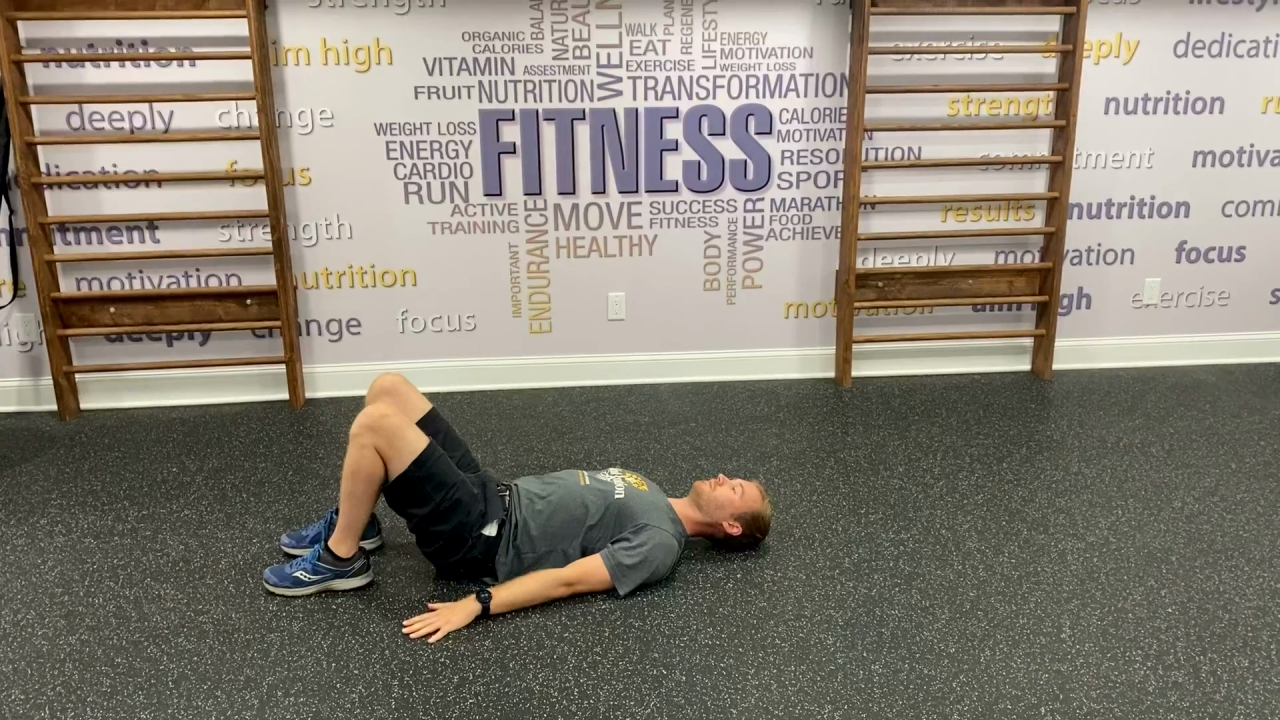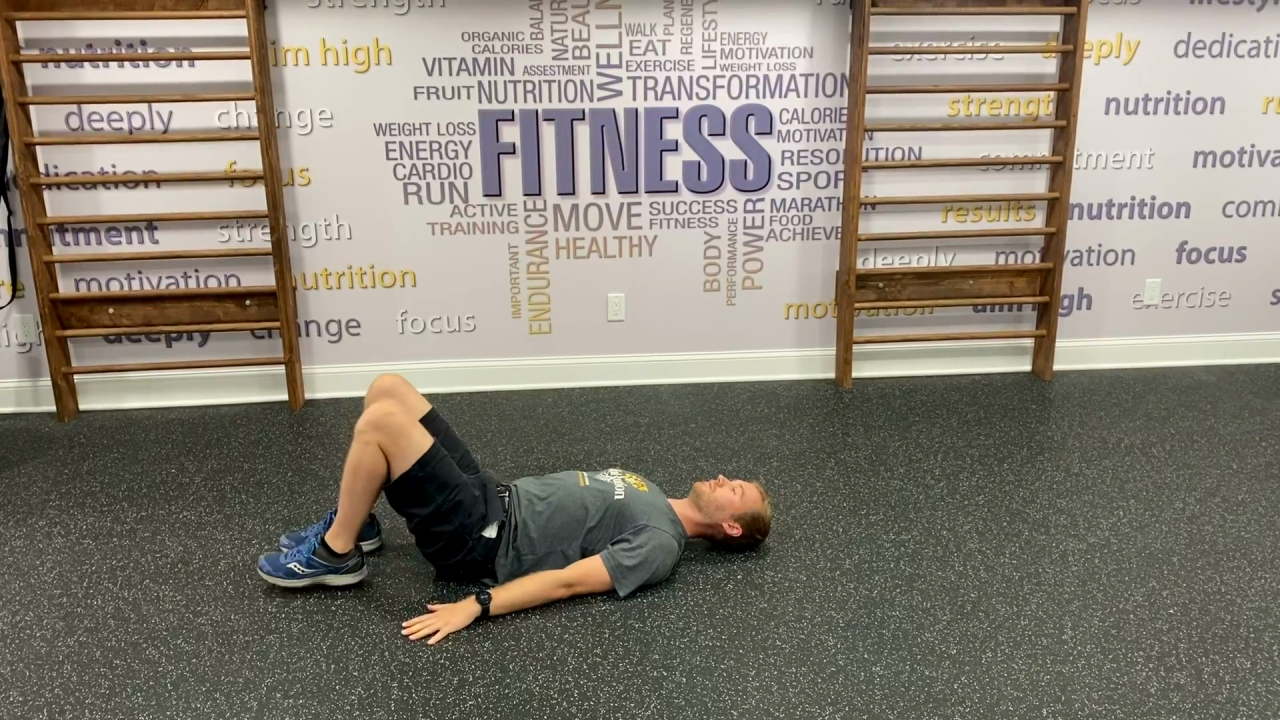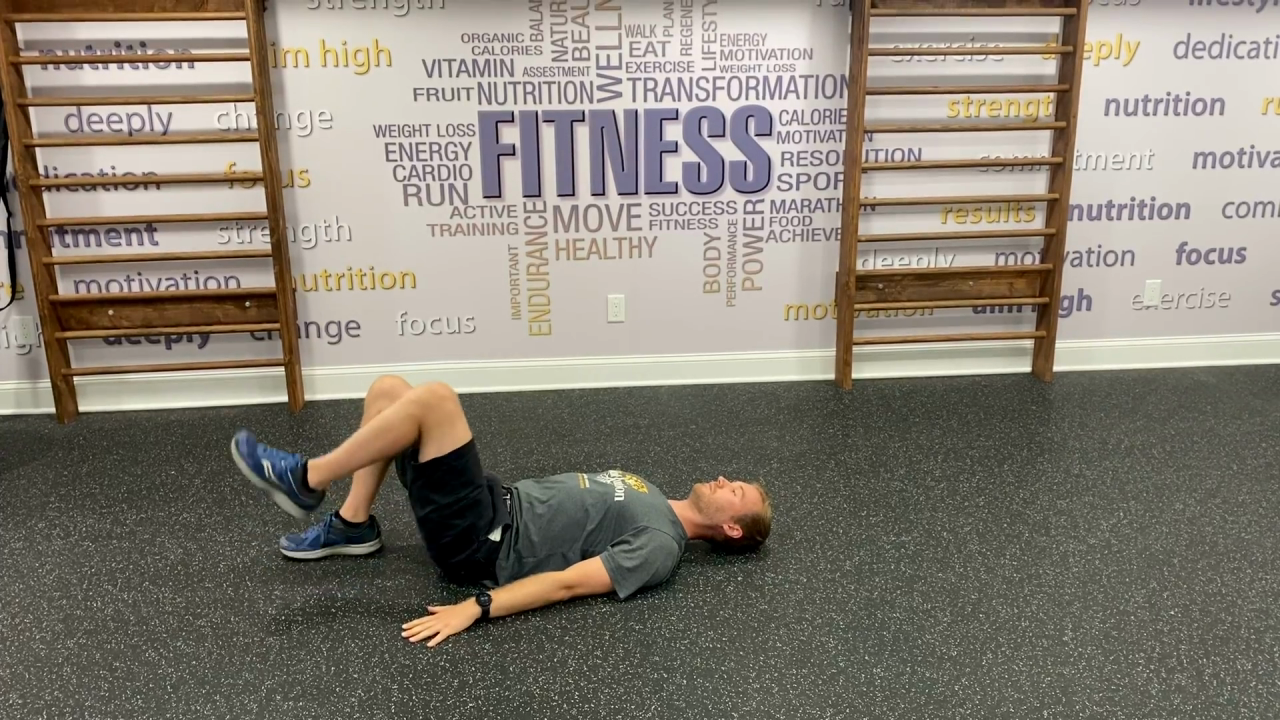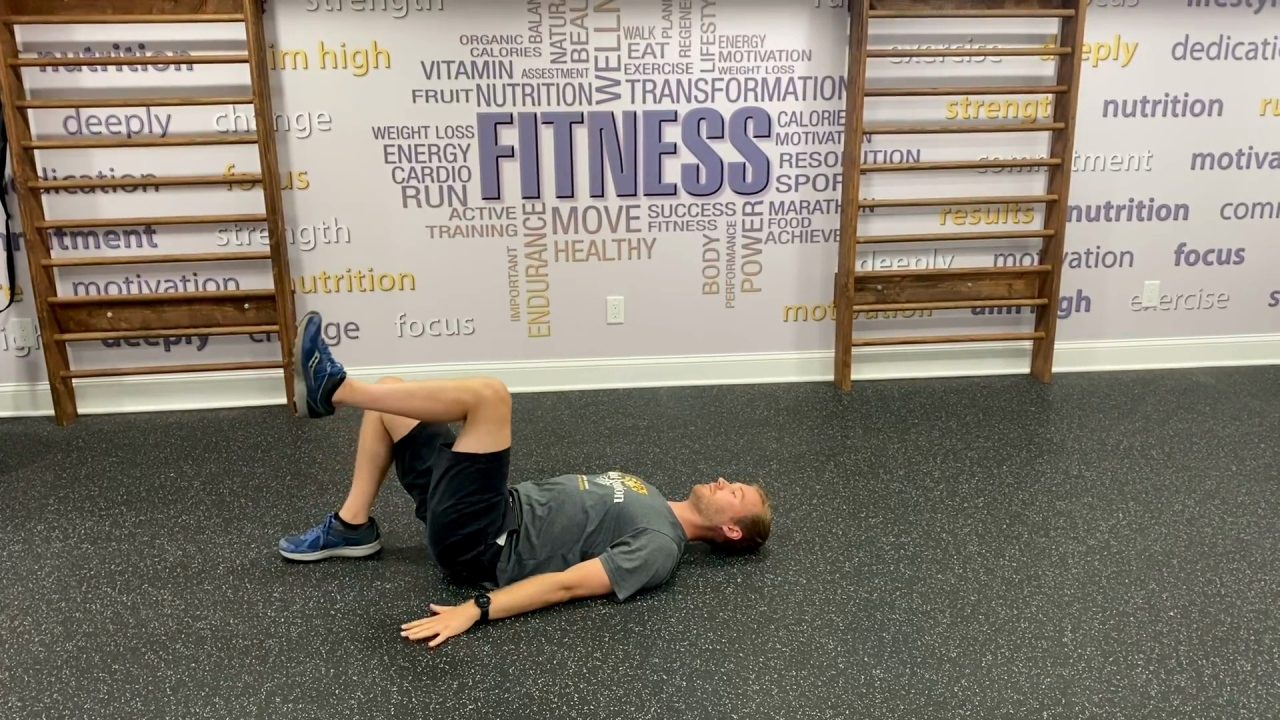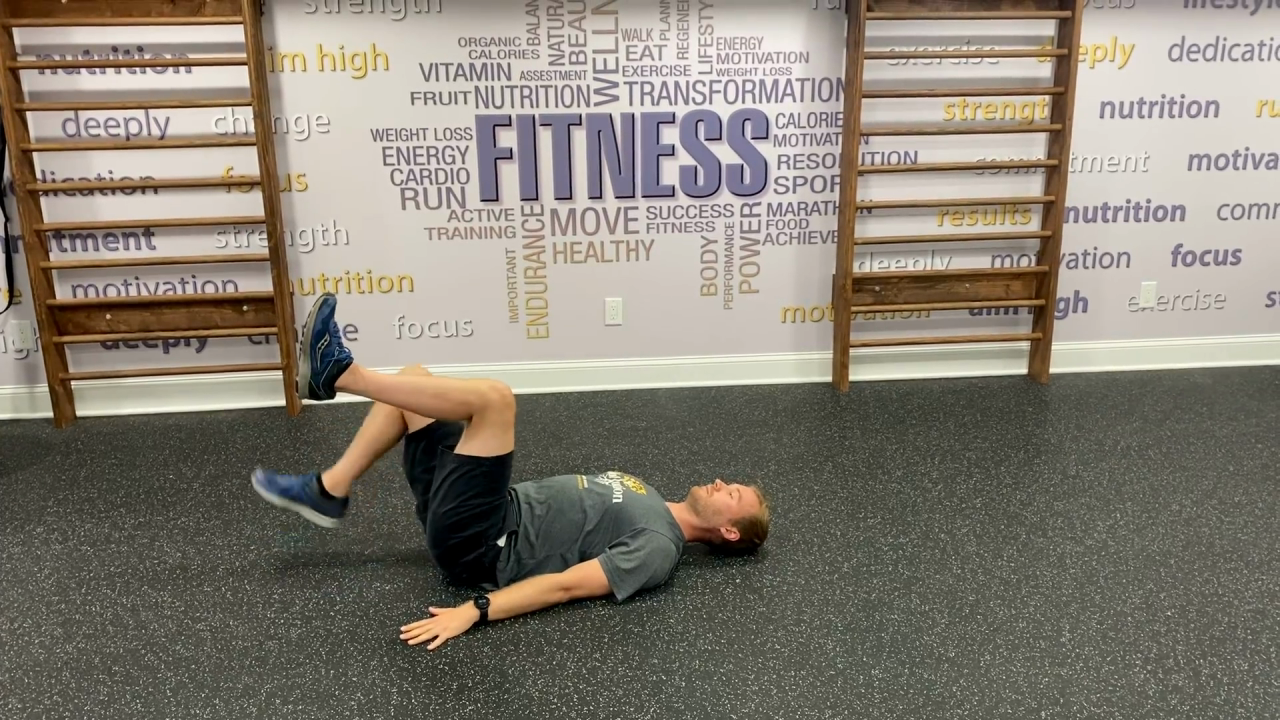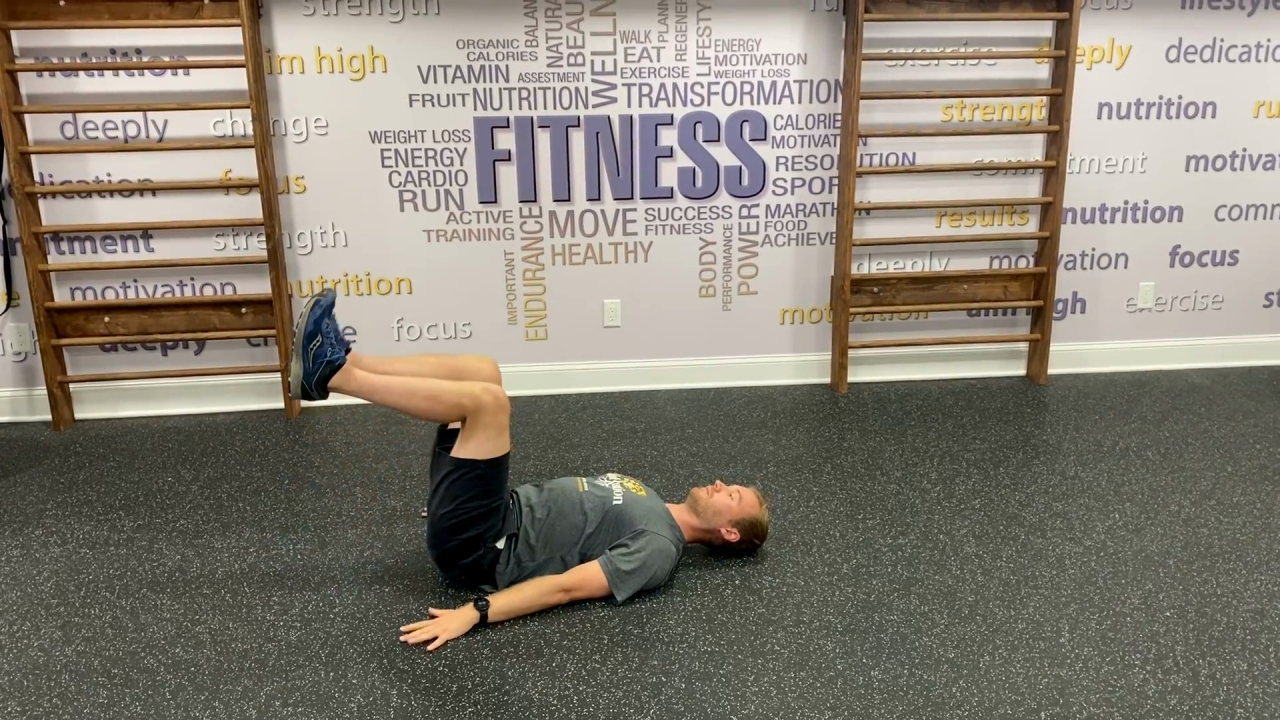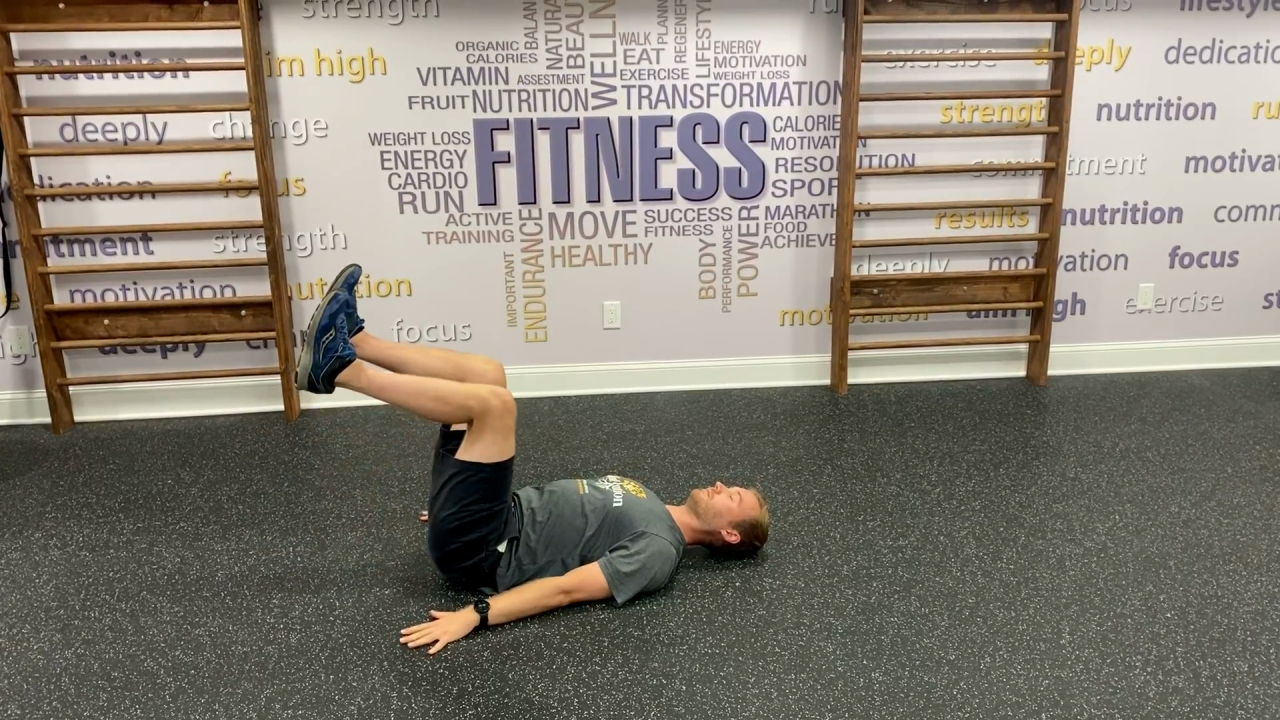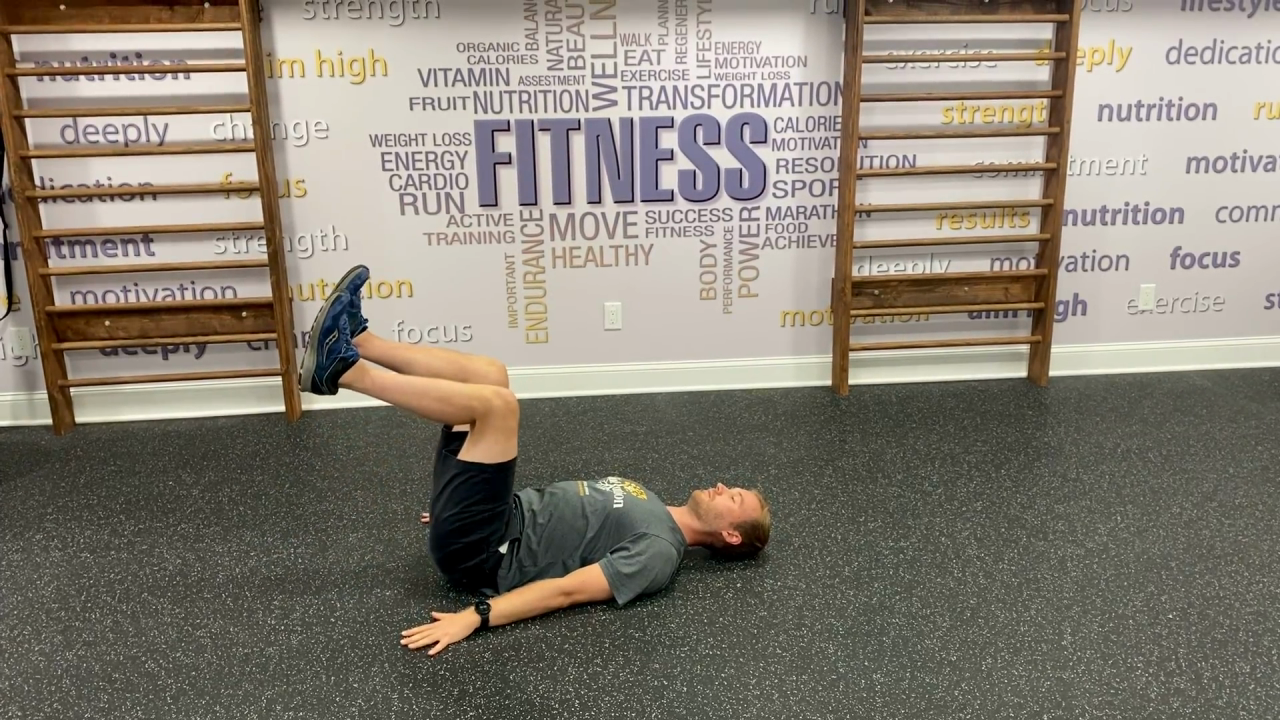
dt=0.5s
person 1, frame 1
left shoulder: (658, 542)
right shoulder: (647, 494)
left elbow: (568, 580)
left wrist: (475, 604)
left hip: (477, 539)
right hip: (494, 497)
left knee: (374, 424)
right knee: (388, 388)
left ankle: (340, 558)
right ankle: (354, 522)
person 1, frame 2
left shoulder: (658, 544)
right shoulder: (649, 497)
left elbow: (569, 580)
left wrist: (476, 605)
left hip: (477, 541)
right hip: (492, 499)
left knee: (382, 423)
right knee: (388, 389)
left ankle: (334, 553)
right ankle: (355, 524)
person 1, frame 3
left shoulder: (658, 545)
right shoulder: (647, 498)
left elbow: (568, 582)
left wrist: (474, 607)
left hip: (478, 543)
right hip: (498, 502)
left knee: (435, 398)
right knee: (387, 389)
left ankle: (307, 480)
right ankle: (351, 524)
person 1, frame 4
left shoulder: (659, 546)
right shoulder: (646, 499)
left elbow: (568, 584)
left wrist: (474, 610)
left hip: (479, 546)
right hip: (504, 509)
left knee: (490, 393)
right knee: (387, 390)
left ankle: (332, 389)
right ankle: (352, 528)
person 1, frame 5
left shoulder: (656, 548)
right shoulder: (641, 498)
left elbow: (566, 585)
left wrist: (473, 611)
left hip: (476, 545)
right hip: (500, 512)
left knee: (494, 397)
right knee: (412, 378)
left ankle: (337, 374)
right ankle: (327, 493)
person 1, frame 6
left shoulder: (657, 549)
right shoulder: (645, 501)
left elbow: (568, 586)
left wrist: (474, 613)
right wrist: (456, 502)
left hip: (478, 550)
right hip: (502, 516)
left knee: (488, 398)
right knee: (483, 371)
left ankle: (329, 376)
right ankle: (341, 359)
person 1, frame 7
left shoulder: (657, 551)
right shoulder: (643, 502)
left elbow: (566, 588)
left wrist: (474, 615)
right wrist: (457, 506)
left hip: (477, 551)
right hip: (503, 516)
left knee: (495, 402)
right knee: (487, 373)
left ankle: (339, 370)
right ankle: (353, 341)
person 1, frame 8
left shoulder: (658, 552)
right shoulder: (644, 504)
left elbow: (567, 590)
left wrist: (474, 617)
right wrist: (457, 507)
left hip: (477, 552)
right hip: (499, 519)
left knee: (498, 403)
right knee: (490, 374)
left ankle: (343, 371)
right ankle: (355, 340)
